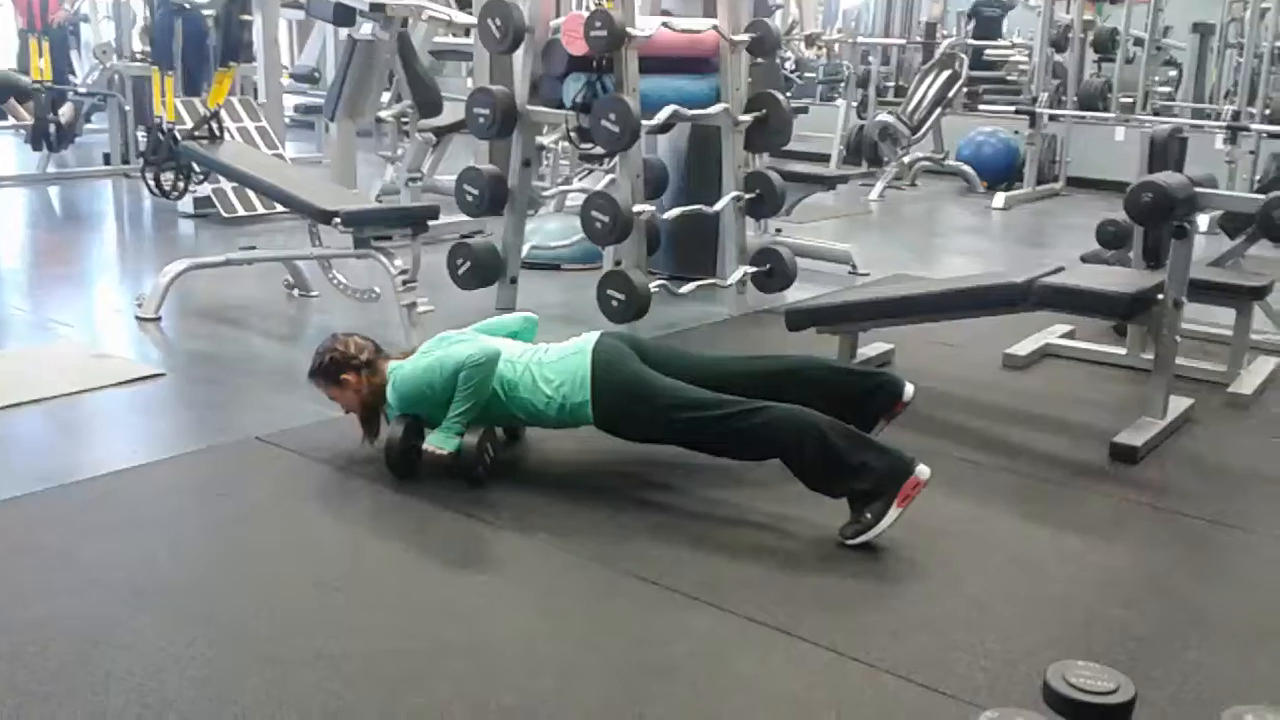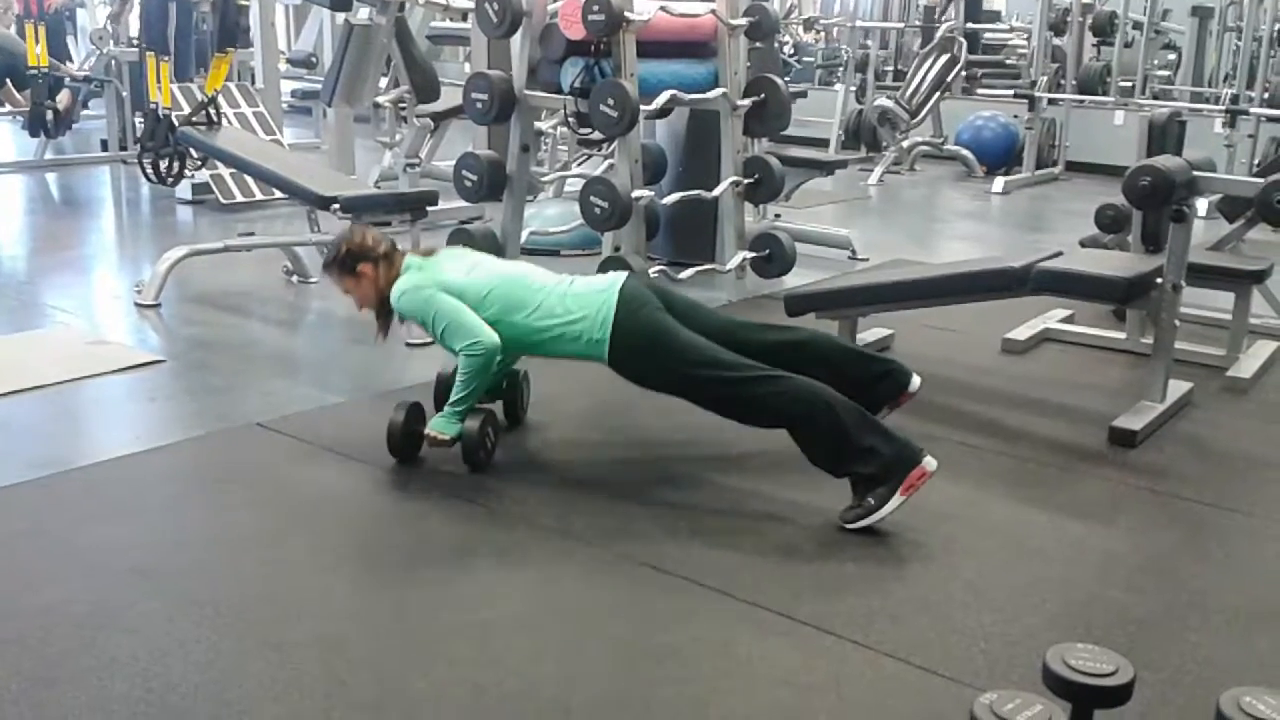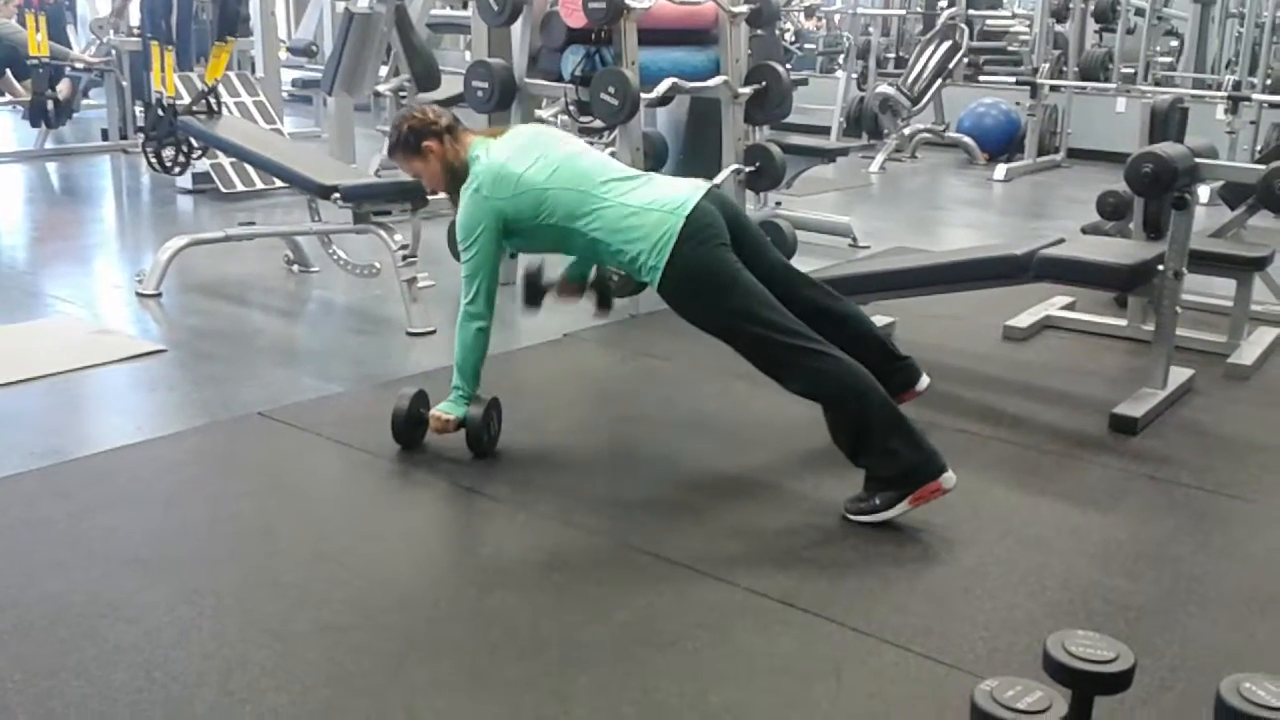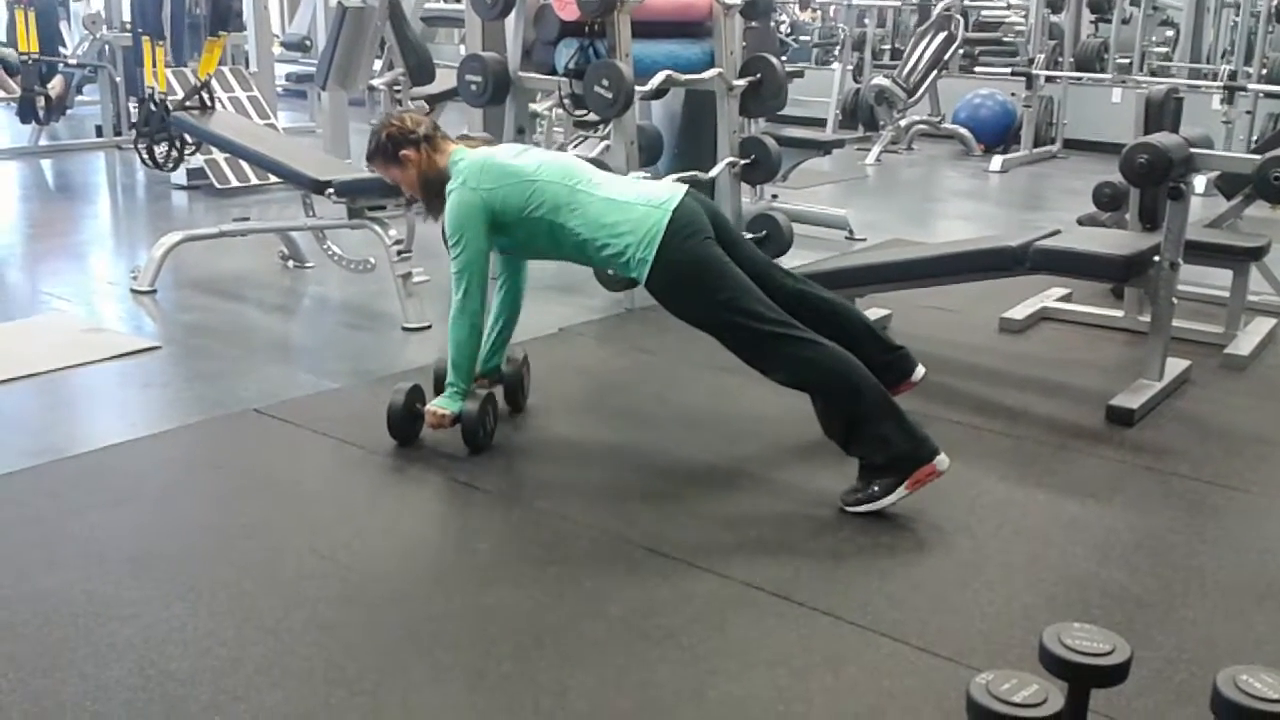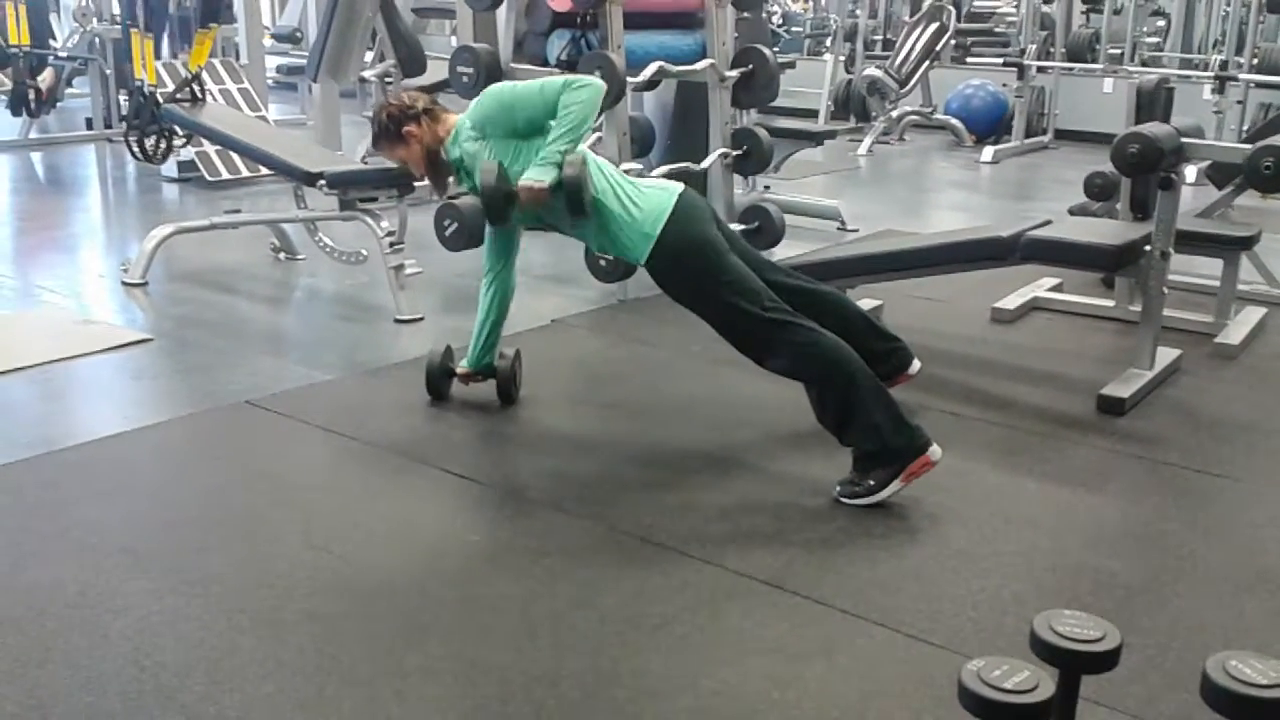
dt=1s
person 1, frame 1
left shoulder: (403, 387)
right shoulder: (428, 351)
left elbow: (483, 356)
right elbow: (524, 320)
left wrist: (452, 428)
left hip: (596, 387)
right hip: (599, 349)
left knee: (733, 419)
right knee: (739, 379)
left ankle: (882, 475)
right ankle: (878, 391)
person 1, frame 2
left shoulder: (409, 291)
right shoulder: (443, 258)
left elbow: (483, 345)
left wrist: (453, 415)
right wrist: (489, 385)
left hip: (615, 330)
right hip: (623, 291)
left knee: (754, 386)
right knee: (759, 344)
left ankle: (890, 464)
right ankle: (886, 379)
person 1, frame 3
left shoulder: (480, 198)
right shoulder: (529, 133)
left elbow: (476, 305)
left wrist: (459, 399)
right wrist: (580, 268)
left hip: (677, 251)
right hip: (700, 203)
left knee: (795, 352)
right knee: (802, 298)
left ankle: (910, 472)
right ankle: (898, 377)
person 1, frame 4
left shoulder: (465, 194)
right shoulder: (498, 157)
left elbow: (467, 297)
right elbow: (511, 269)
left wrist: (456, 392)
right wrist: (490, 359)
left hip: (661, 247)
right hip: (679, 204)
left knee: (779, 341)
right knee: (785, 292)
left ankle: (903, 457)
right ankle: (893, 368)
person 1, frame 5
left shoulder: (486, 113)
right shoulder: (475, 166)
left elbow: (587, 87)
right elbow: (499, 266)
left wrist: (547, 167)
right wrist: (479, 359)
left hip: (661, 231)
right hip: (670, 215)
left knee: (778, 332)
right knee: (783, 290)
left ankle: (896, 449)
right ankle: (889, 360)
